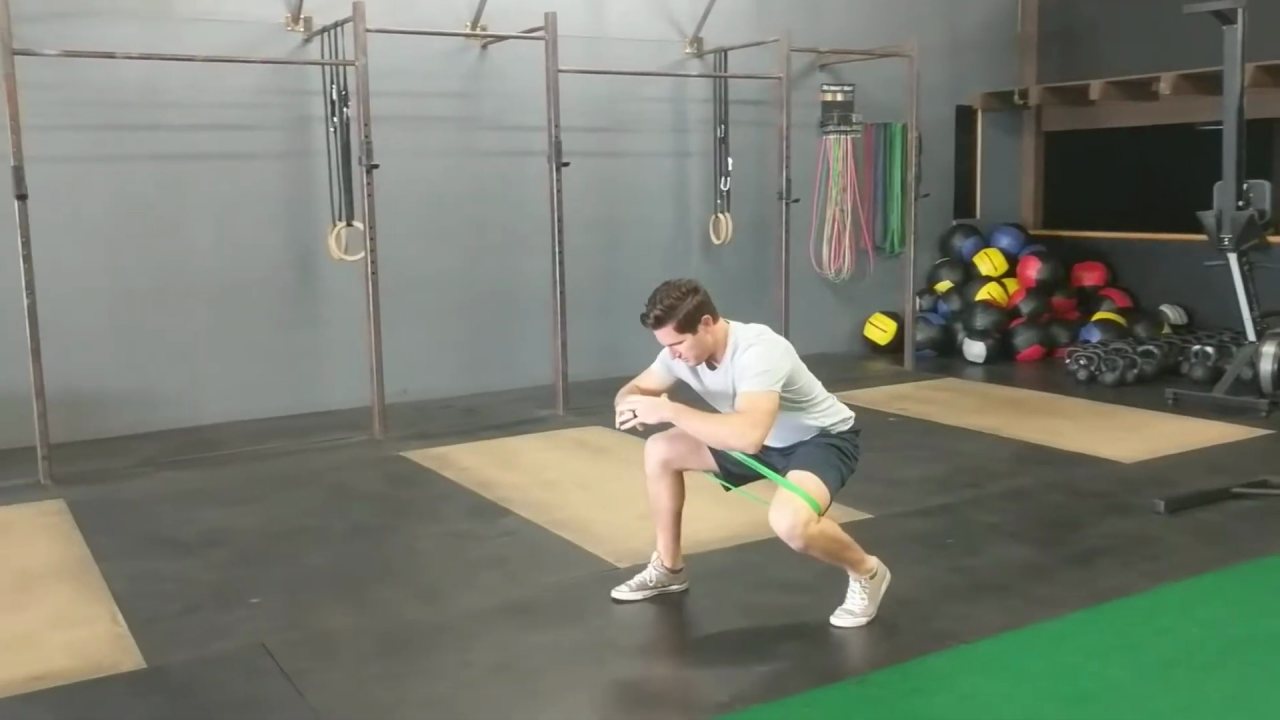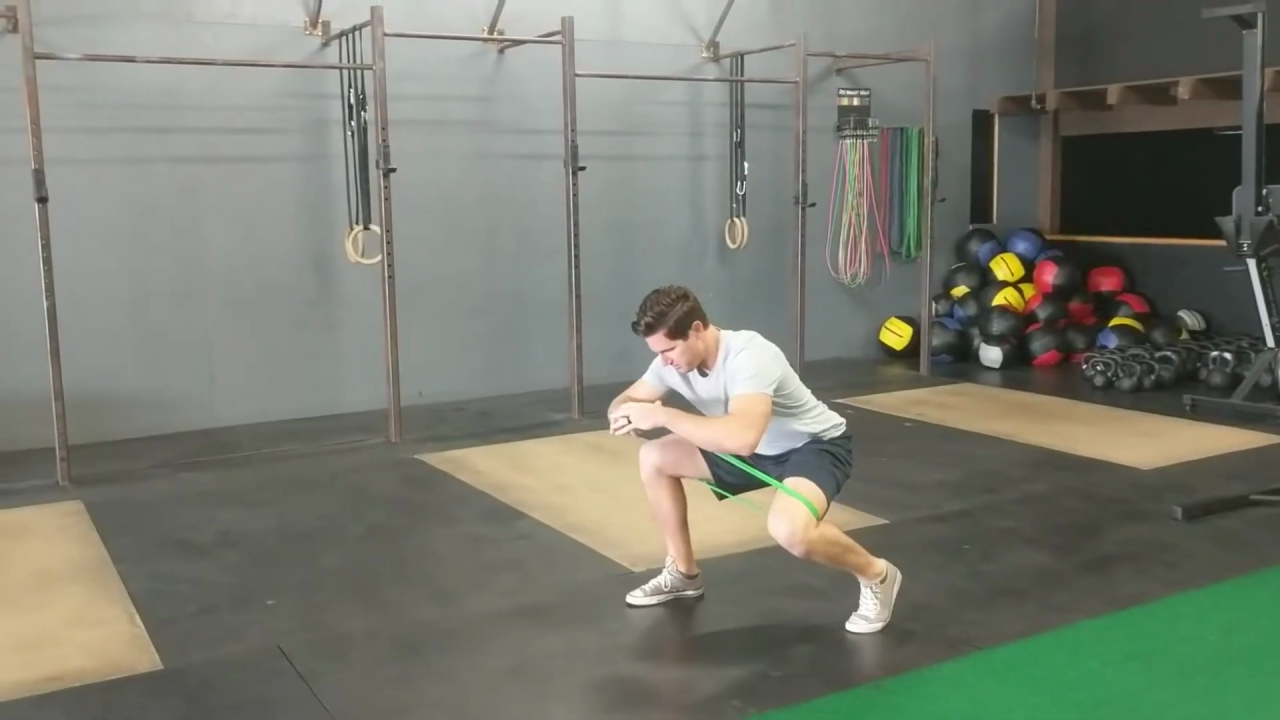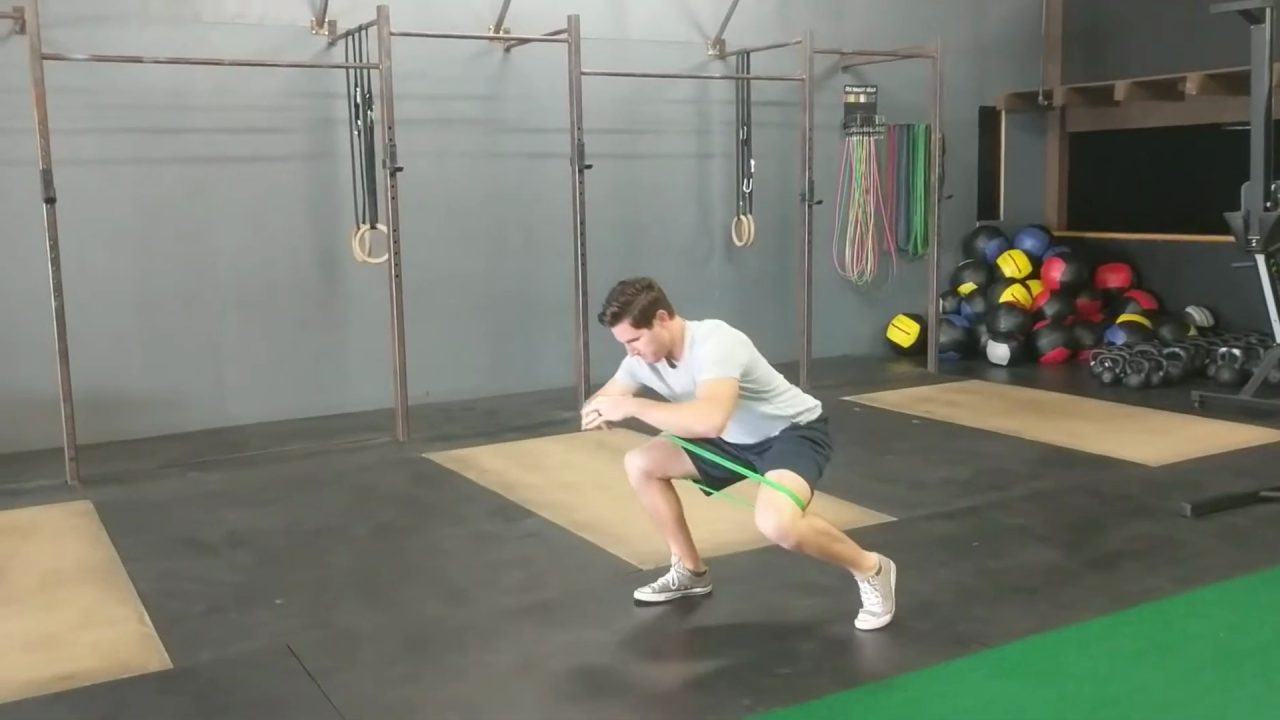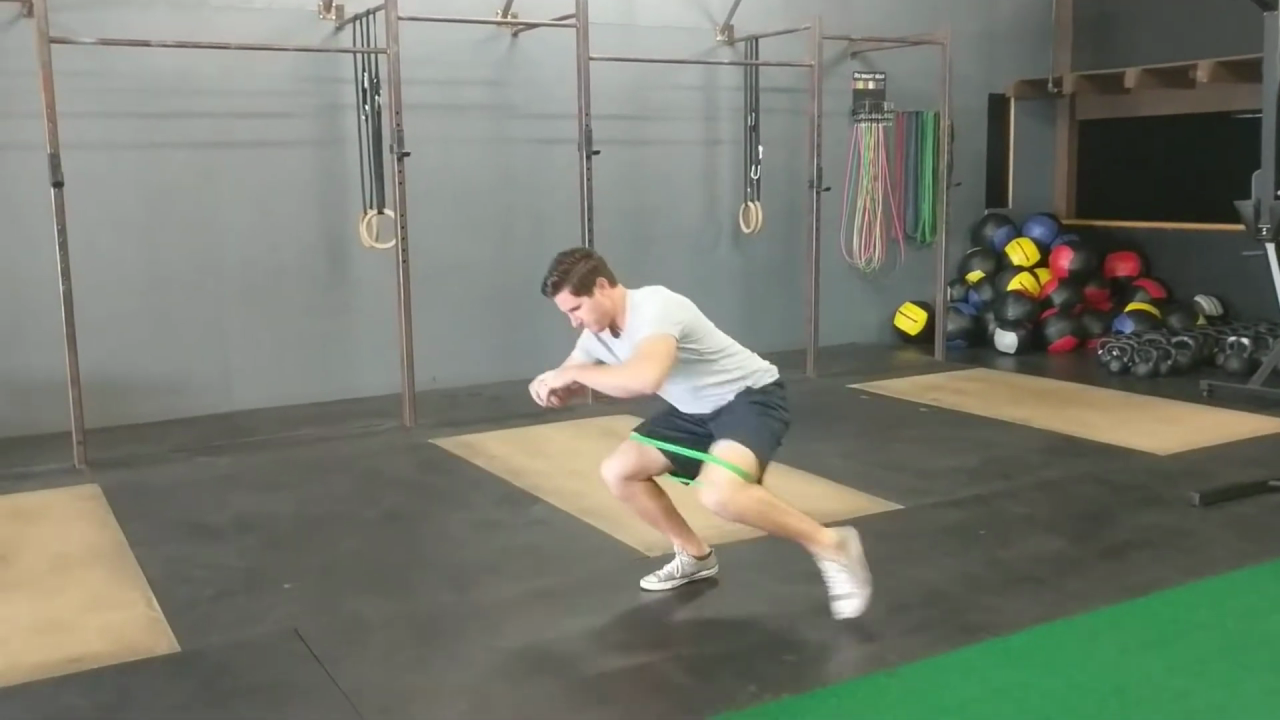
dt=0.5s
person 1, frame 1
left shoulder: (759, 351)
right shoulder: (683, 348)
left elbow: (748, 437)
right elbow: (635, 389)
left wrist: (670, 411)
right wrist: (630, 405)
left hip: (823, 439)
right hip: (765, 440)
left knee: (789, 522)
right knee: (660, 451)
left ankle: (867, 573)
right ankle: (668, 567)
person 1, frame 2
left shoulder: (749, 357)
right shoulder: (675, 358)
left elbow: (742, 438)
right elbow: (626, 400)
left wrist: (663, 415)
right wrist: (626, 414)
left hip: (816, 445)
right hip: (758, 449)
left knee: (788, 528)
right knee: (653, 457)
left ankle: (876, 576)
right ankle: (682, 572)
person 1, frame 3
left shoulder: (716, 344)
right shoulder: (644, 357)
left elbow: (710, 421)
right elbow: (603, 400)
left wrist: (632, 406)
right wrist: (598, 412)
left hip: (794, 430)
right hip: (737, 438)
left knee: (776, 522)
right knee: (640, 464)
left ankle: (871, 570)
right ankle: (690, 569)
person 1, frame 4
left shoulder: (655, 307)
right shoulder: (596, 332)
left elbow: (644, 378)
right elbow: (564, 380)
left wrist: (575, 374)
right wrist: (554, 387)
left hip: (752, 396)
right hip: (696, 409)
left knee: (718, 492)
right knee: (616, 472)
left ankle: (832, 548)
right ankle: (695, 555)
